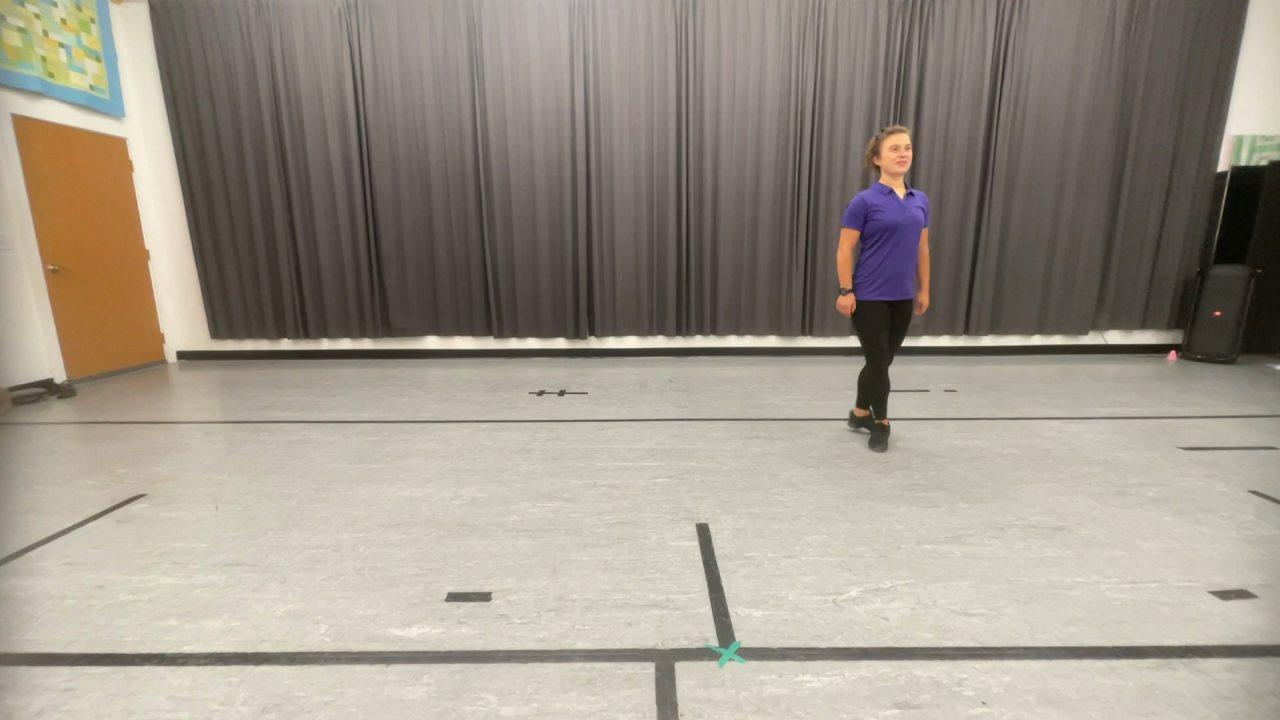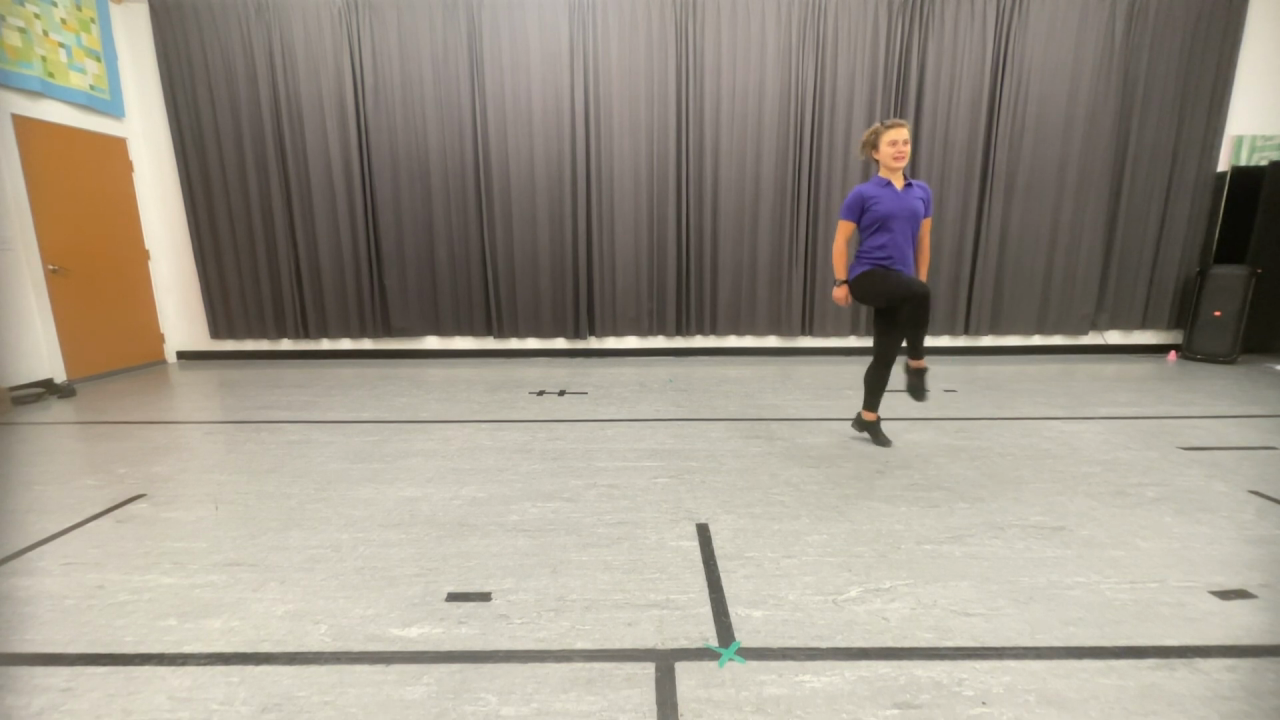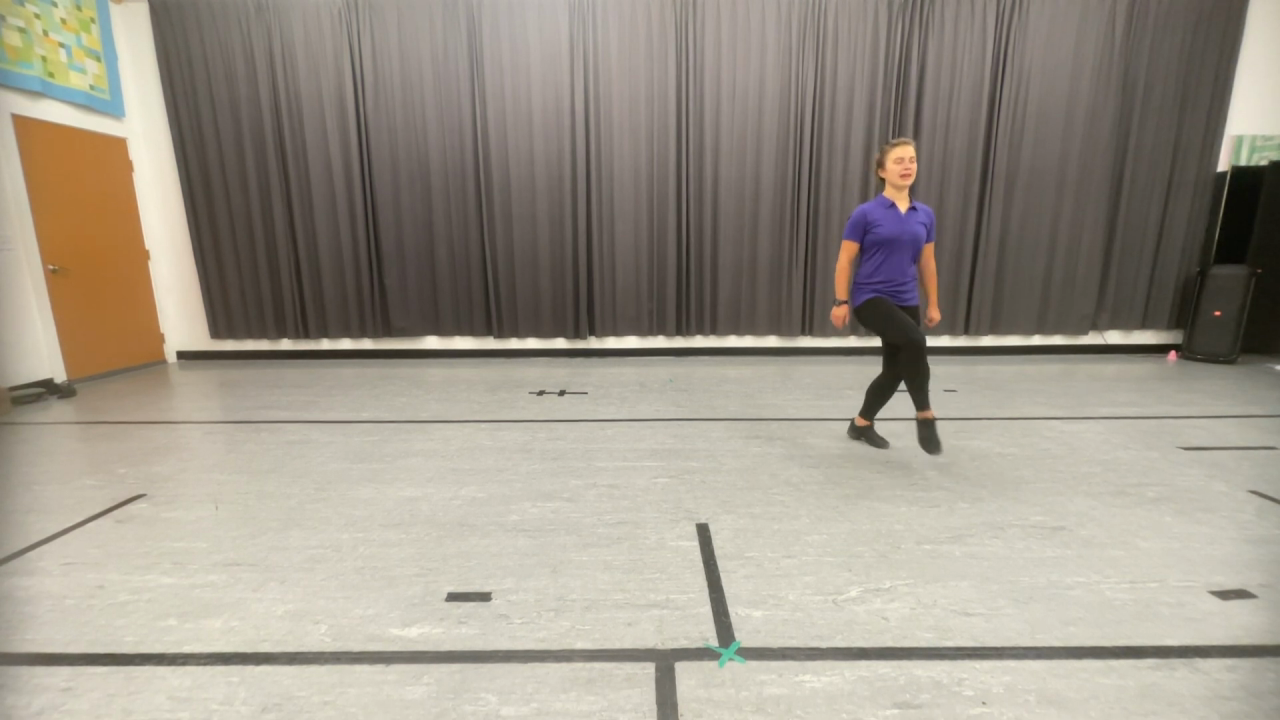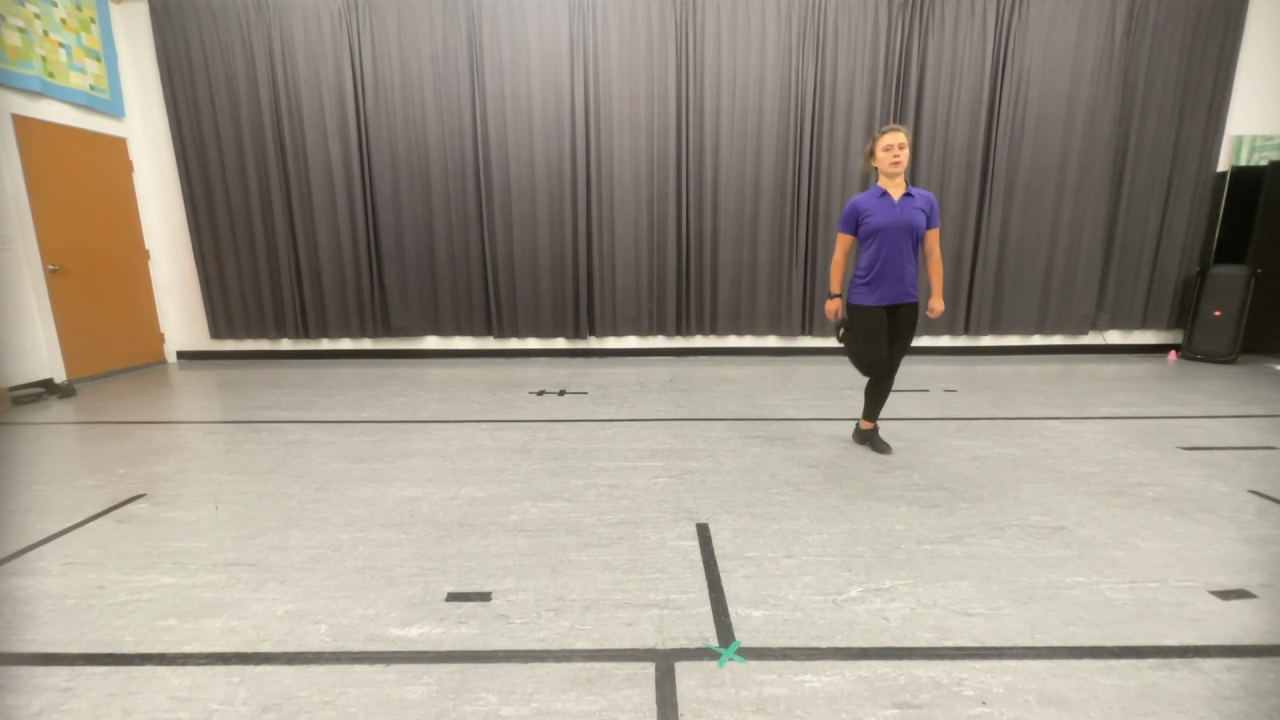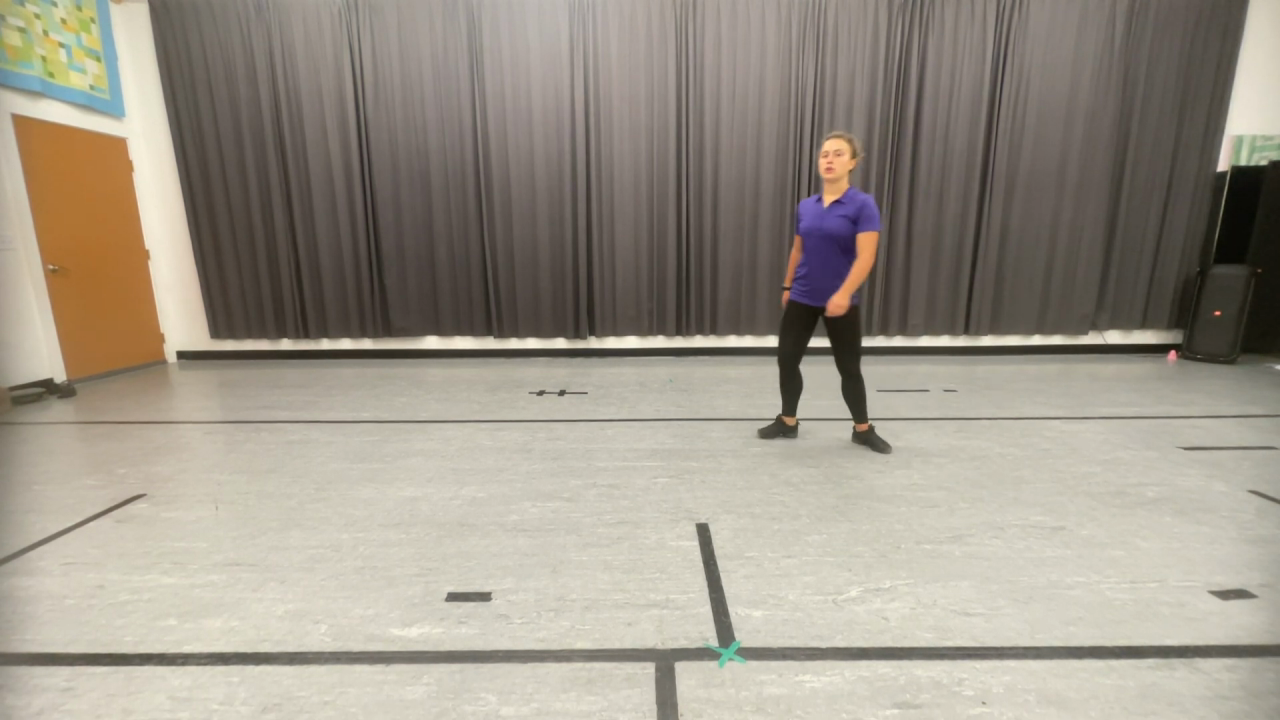
dt=0.7s
person 1, frame 1
left shoulder: (920, 201)
right shoulder: (865, 201)
left elbow: (922, 249)
right elbow: (845, 249)
left wrist: (923, 290)
right wrist: (845, 291)
left hip: (902, 296)
right hip: (869, 296)
left knee: (884, 359)
right knee: (877, 358)
left ankle: (861, 412)
right ankle: (881, 423)
person 1, frame 2
left shoulder: (922, 192)
right shoulder: (863, 194)
left elbow: (922, 240)
right elbow: (841, 241)
left wrist: (921, 279)
right wrist: (840, 282)
left hip: (898, 282)
right hip: (867, 277)
left knee: (887, 353)
right knee: (918, 293)
left ankle: (868, 417)
right ankle: (917, 363)
person 1, frame 3
left shoulder: (925, 215)
right shoulder: (865, 215)
left elbow: (927, 263)
right elbow: (844, 262)
left wrist: (932, 304)
right wrist: (841, 303)
left hip: (906, 303)
right hip: (871, 300)
left knee: (894, 370)
right knee: (914, 343)
left ankle: (862, 423)
right ankle: (924, 416)
person 1, frame 4
left shoulder: (925, 202)
right shoulder: (859, 205)
left elbow: (932, 252)
right elbow: (841, 254)
left wrist: (937, 295)
right wrist: (834, 295)
left hip: (906, 300)
right hip: (866, 298)
left knee: (889, 368)
right knee: (875, 364)
left ankle: (866, 427)
right ankle: (847, 334)
person 1, frame 5
left shoulder: (863, 205)
right shoulder: (806, 207)
left elbow: (866, 256)
left wrist: (844, 294)
right wrist: (788, 286)
left hip: (842, 302)
right hip: (803, 298)
left knee: (849, 367)
right knee: (787, 360)
left ankle: (863, 429)
right ankle: (787, 421)
